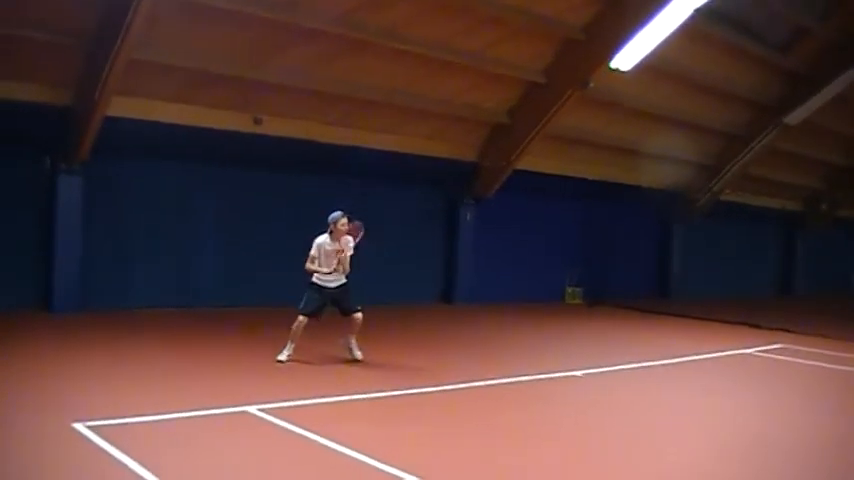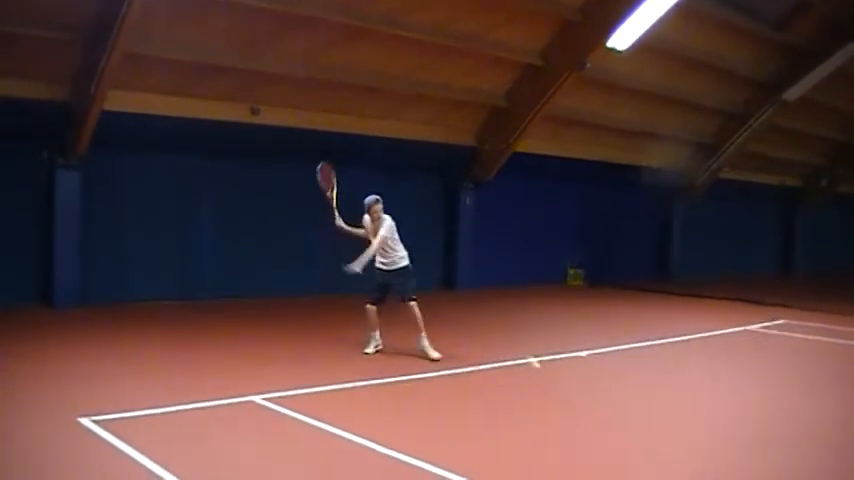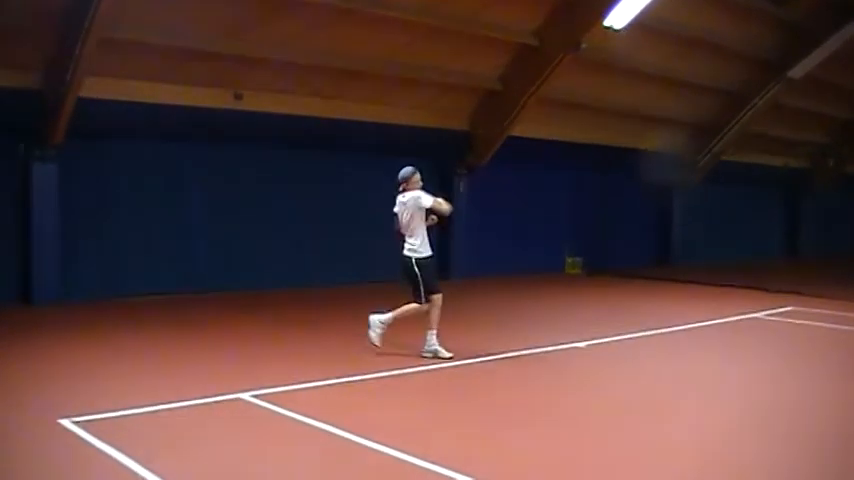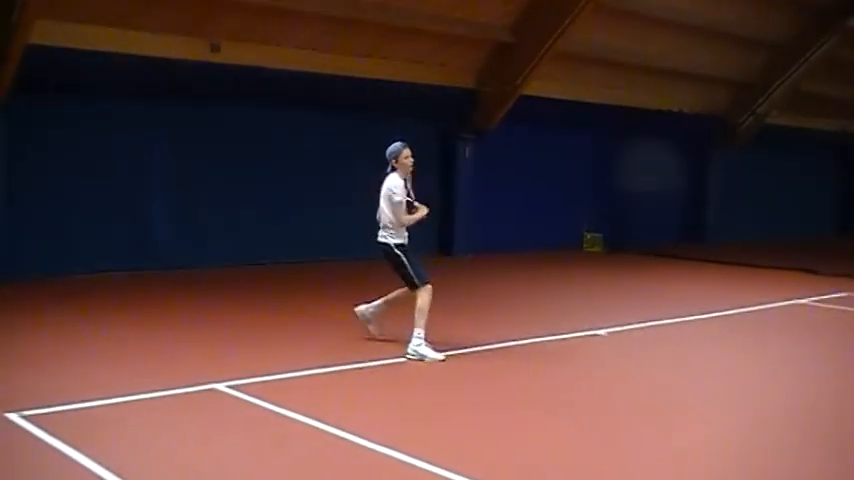
dt=0.5s
person 1, frame 1
left shoulder: (349, 241)
right shoulder: (320, 241)
left elbow: (346, 271)
right elbow: (308, 266)
left wrist: (342, 260)
right wrist: (323, 270)
left hip: (340, 286)
right hip: (319, 286)
left knee: (357, 316)
right knee: (301, 319)
left ankle: (351, 342)
right ankle: (288, 350)
person 1, frame 2
left shoulder: (386, 221)
right shoulder: (367, 220)
left elbow: (376, 245)
left wrist: (359, 264)
right wrist: (345, 227)
left hip: (401, 267)
right hip: (382, 269)
left knee: (412, 304)
right knee: (370, 307)
left ankle: (425, 344)
right ankle: (375, 341)
person 1, frame 3
left shoulder: (401, 200)
right shoulder: (417, 196)
right elbow: (446, 210)
left wrist: (426, 221)
right wrist: (438, 200)
left hip: (423, 256)
right hip: (416, 258)
left knee: (436, 298)
right knee: (422, 305)
left ankle: (431, 345)
right ankle: (381, 320)
person 1, frame 4
left shoulder: (395, 181)
right shoulder: (396, 183)
right elbow: (403, 222)
right wrist: (421, 213)
left hip: (393, 242)
right hip: (393, 243)
left knee: (414, 286)
right knee: (425, 289)
left ankle: (369, 310)
right ankle: (417, 345)
